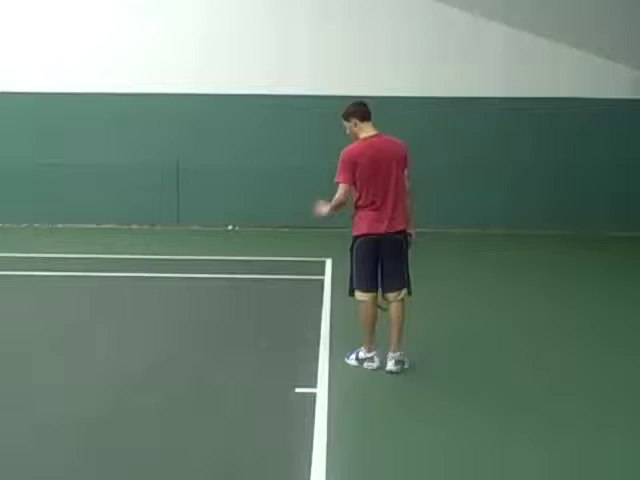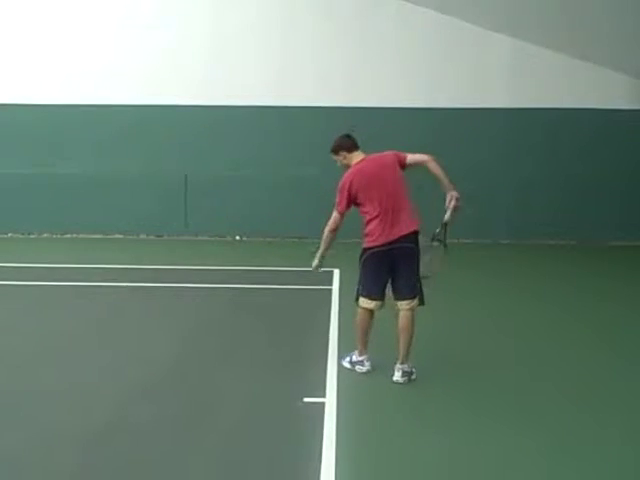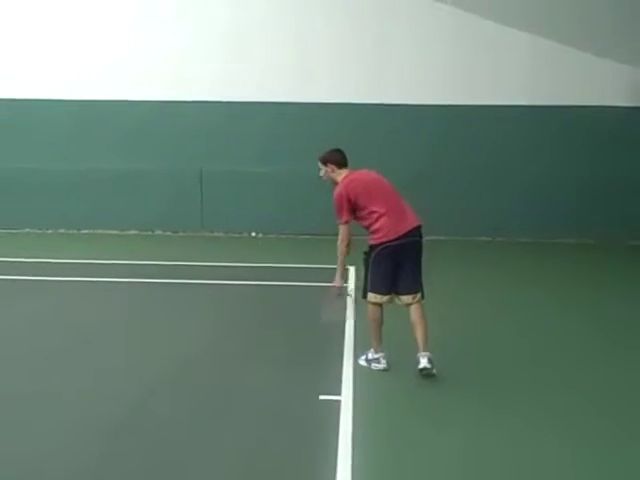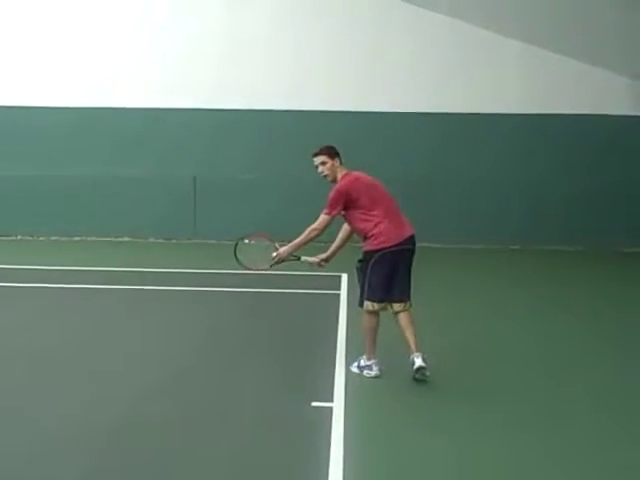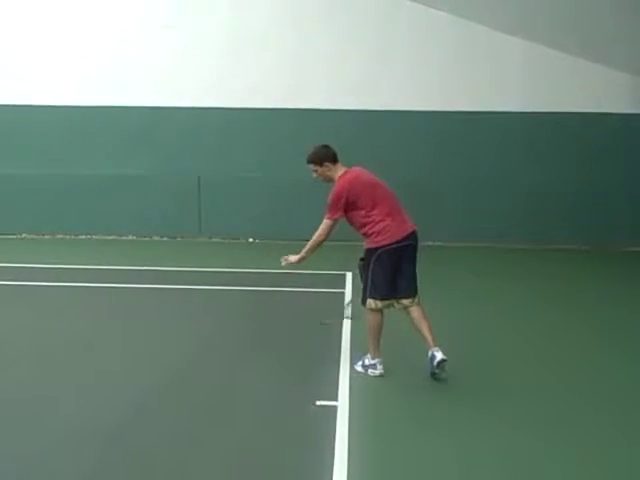
dt=0.7s
person 1, frame 1
left shoulder: (351, 153)
right shoulder: (399, 147)
left elbow: (342, 197)
right elbow: (406, 190)
left wrist: (327, 209)
right wrist: (409, 225)
left hip: (365, 232)
right hip: (396, 231)
left knee: (365, 295)
right knee: (396, 295)
left ankle: (368, 353)
right ankle: (395, 355)
person 1, frame 2
left shoulder: (348, 179)
right shoulder: (389, 159)
left elbow: (333, 225)
right elbow: (427, 159)
left wrist: (320, 255)
right wrist: (450, 189)
left hip: (376, 244)
right hip: (407, 238)
left knee: (366, 303)
right knee: (407, 306)
left ankle: (360, 357)
right ankle: (402, 366)
person 1, frame 3
left shoulder: (342, 191)
right shoulder: (368, 175)
left elbow: (344, 238)
left wrist: (340, 273)
left hip: (386, 240)
right hip: (412, 232)
left knee: (374, 298)
right knee: (413, 299)
left ankle: (377, 355)
right ankle: (424, 355)
person 1, frame 4
left shoulder: (342, 188)
right shoulder: (357, 181)
left elbow: (317, 228)
right elbow: (350, 224)
left wrist: (289, 249)
right wrist: (328, 255)
left hip: (382, 246)
right hip: (405, 240)
left knee: (371, 305)
right knee: (401, 305)
left ankle: (369, 362)
right ankle: (416, 356)
person 1, frame 5
left shoulder: (341, 190)
right shoulder: (358, 173)
left elbow: (323, 233)
left wrist: (299, 256)
left hip: (383, 244)
right hip: (407, 235)
left knee: (374, 303)
right knee: (409, 300)
left ankle: (374, 361)
right ankle: (434, 351)
